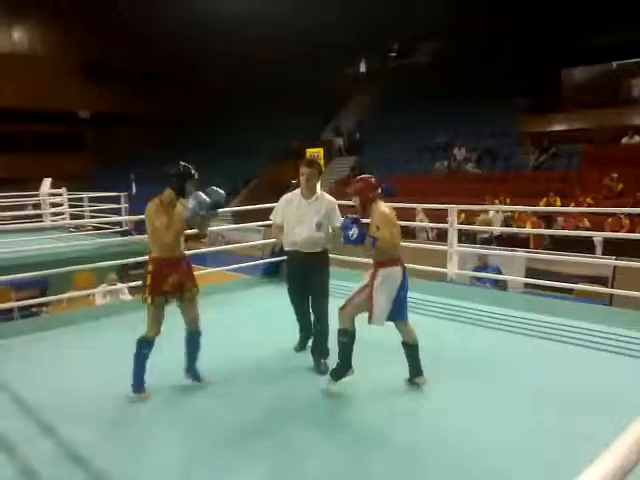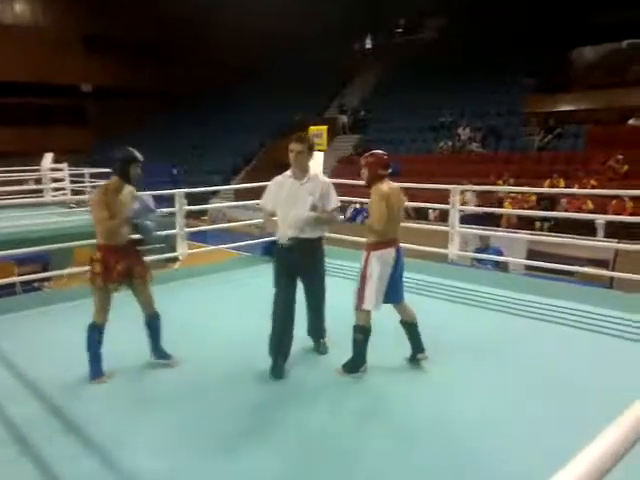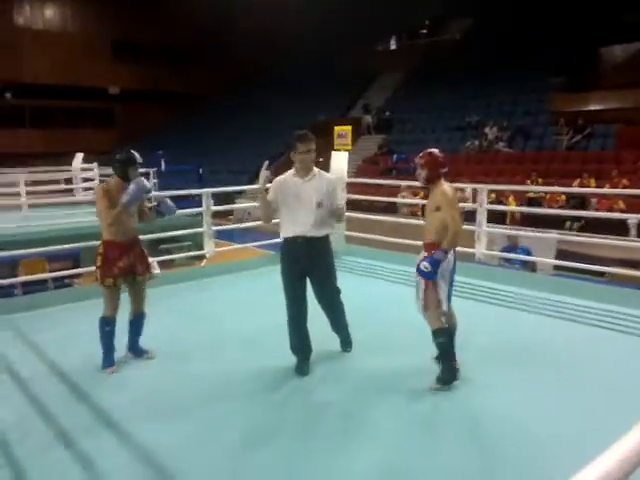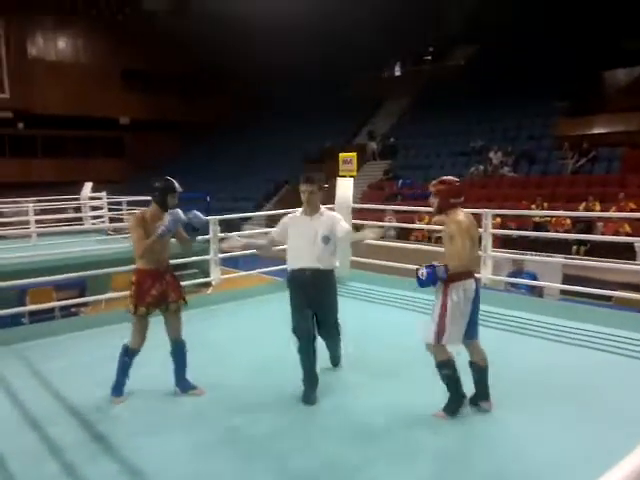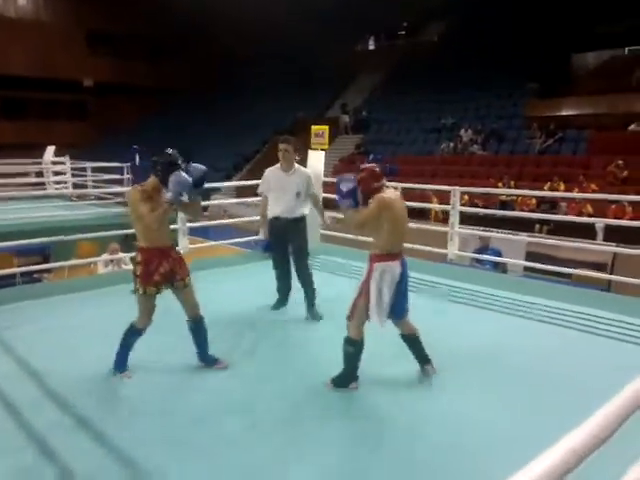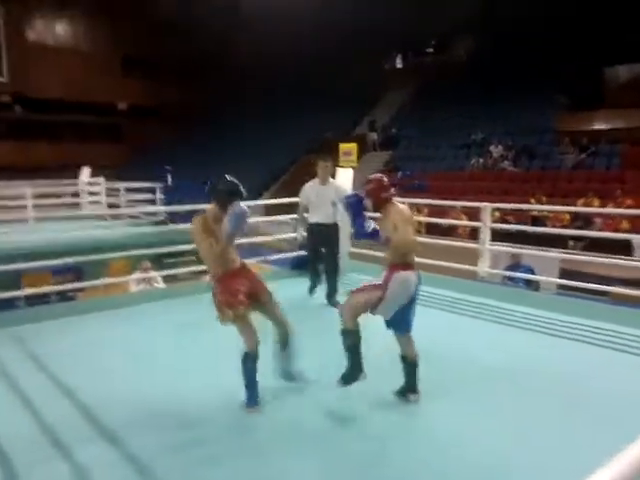
dt=0.7s
person 1, frame 1
left shoulder: (182, 203)
right shoulder: (155, 206)
left elbow: (202, 228)
right elbow: (168, 238)
left wrist: (211, 209)
right wrist: (188, 216)
left hip: (181, 265)
right hip: (160, 268)
left knee: (193, 324)
right knee: (153, 330)
left ankle: (191, 369)
right ankle: (138, 382)
person 1, frame 2
left shoulder: (129, 191)
right shoulder: (100, 195)
right elbow: (104, 230)
left wrist: (138, 226)
right wrist: (130, 216)
left hip: (129, 252)
right hip: (107, 256)
left knee: (150, 307)
right knee: (101, 315)
left ankle: (157, 350)
right ankle: (95, 366)
person 1, frame 3
left shoulder: (135, 190)
right shoulder: (103, 191)
left elbow: (145, 219)
right elbow: (108, 221)
left wrist: (159, 210)
right wrist: (127, 200)
left hip: (134, 248)
right hip: (112, 252)
left knee: (139, 306)
right knee: (111, 309)
left ankle: (134, 346)
right ankle: (108, 357)
person 1, frame 4
left shoulder: (171, 217)
right shoulder: (139, 219)
left elbow: (186, 245)
right elbow: (140, 251)
left wrist: (193, 229)
right wrist: (163, 231)
left hip: (167, 277)
right hip: (145, 279)
left knee: (176, 335)
right knee: (137, 340)
left ankle: (181, 381)
right ankle: (118, 386)
person 1, frame 5
left shoulder: (167, 192)
right shoulder: (137, 194)
left elbow: (195, 213)
right elbow: (154, 222)
left wrist: (194, 189)
right wrist: (171, 196)
left hip: (171, 254)
right hip: (149, 258)
left knee: (194, 311)
right knee: (144, 320)
left ankle: (204, 355)
right ankle: (120, 361)
person 1, frame 6
left shoulder: (232, 216)
right shoulder: (200, 224)
right elbow: (213, 260)
right wrist: (229, 232)
left hip: (245, 274)
right hip: (226, 283)
left knee: (282, 324)
right knee: (252, 340)
left ankle: (286, 367)
right ankle: (251, 395)
person 2, frame 1
left shoulder: (380, 212)
right shoulder: (381, 209)
left elbow: (393, 244)
left wrist: (363, 238)
right wrist: (360, 228)
left hip: (385, 273)
right hip: (397, 270)
left knee: (347, 312)
right knee: (402, 322)
left ankle: (344, 365)
right ankle: (416, 374)
person 2, frame 2
left shoulder: (379, 190)
right shoulder: (396, 189)
left elbow: (377, 224)
left wrist: (357, 217)
right wrist: (366, 214)
left hip: (379, 254)
right hip: (393, 250)
left knee: (362, 307)
right knee: (399, 303)
left ankle: (358, 361)
right ankle: (418, 351)
person 2, frame 3
left shoulder: (443, 192)
right shoulder: (437, 190)
left elbow: (456, 229)
left wrist: (439, 256)
left hip: (436, 254)
right hip: (438, 253)
left knee: (431, 311)
right knee: (444, 307)
left ankle: (449, 368)
right ankle: (449, 356)
person 2, frame 4
left shoulder: (456, 222)
right shoulder: (463, 217)
left elbow: (465, 260)
left wrist: (440, 271)
left hip: (455, 288)
right hip: (468, 284)
left knee: (435, 345)
right knee: (471, 342)
left ankle: (456, 398)
right ankle: (482, 397)
person 2, frame 5
left shoulder: (380, 200)
right shoulder: (395, 196)
left elbow: (355, 223)
left wrist: (346, 199)
right wrist: (361, 202)
left hip: (382, 266)
right hip: (398, 263)
left knee: (355, 321)
right knee: (400, 318)
left ankle: (348, 377)
right ankle: (425, 363)
person 2, frame 6
left shoulder: (399, 213)
right shoulder: (388, 214)
left elbow: (408, 245)
left wrist: (378, 234)
right wrist: (359, 216)
left hip: (400, 276)
right hip: (405, 275)
left knee: (348, 307)
right knee: (403, 334)
left ankle: (355, 366)
right ankle: (410, 388)
person 3, frame 1
left shoulder: (328, 202)
right shoulder: (287, 200)
left elbow: (338, 231)
right elbow: (276, 229)
left wrist: (321, 238)
right wrist: (286, 239)
left hip: (318, 258)
right hip: (294, 258)
left knee: (320, 308)
right knee: (298, 304)
left ankle: (320, 355)
right ankle: (305, 333)
person 3, frame 2
left shoulder: (322, 183)
right shoulder: (277, 183)
left elbow: (333, 216)
right elbow: (267, 217)
left wrist: (312, 218)
right wrist: (279, 233)
left hip: (311, 246)
right hip: (285, 247)
left knee: (315, 295)
right knee: (282, 303)
left ankle: (317, 336)
right ankle: (278, 357)
person 3, frame 3
left shoulder: (327, 181)
right shoulder: (281, 183)
left elbow: (340, 216)
right elbow: (266, 217)
left wrist: (330, 211)
right wrist: (262, 188)
left hip: (319, 246)
right hip: (291, 247)
left knee: (330, 297)
right knee: (295, 305)
left ankle: (344, 335)
right ankle: (302, 355)
person 3, frame 4
left shoulder: (332, 218)
right shoulder: (290, 220)
left elbow: (350, 236)
right elbow: (269, 242)
left wrist: (366, 235)
right wrist: (244, 243)
left hip: (324, 278)
right hip: (298, 279)
left knee: (330, 328)
right knee: (303, 332)
left ankle: (334, 351)
right ankle: (310, 384)
person 3, frame 5
left shoulder: (304, 175)
right shoulder: (269, 174)
left elbow: (314, 197)
right elbow: (265, 201)
left wrist: (323, 216)
right wrist: (263, 225)
left hip: (297, 223)
right hip: (277, 223)
left knee: (302, 264)
right knee: (279, 264)
left ankle: (311, 304)
right ankle: (283, 296)
person 3, frame 6
left shoulder: (337, 188)
right shoulder: (308, 187)
right elbow: (301, 209)
right wrist: (300, 226)
left hip: (331, 227)
right hip: (314, 227)
left knee: (332, 263)
right knee: (312, 259)
left ankle: (331, 296)
right ankle: (314, 282)
